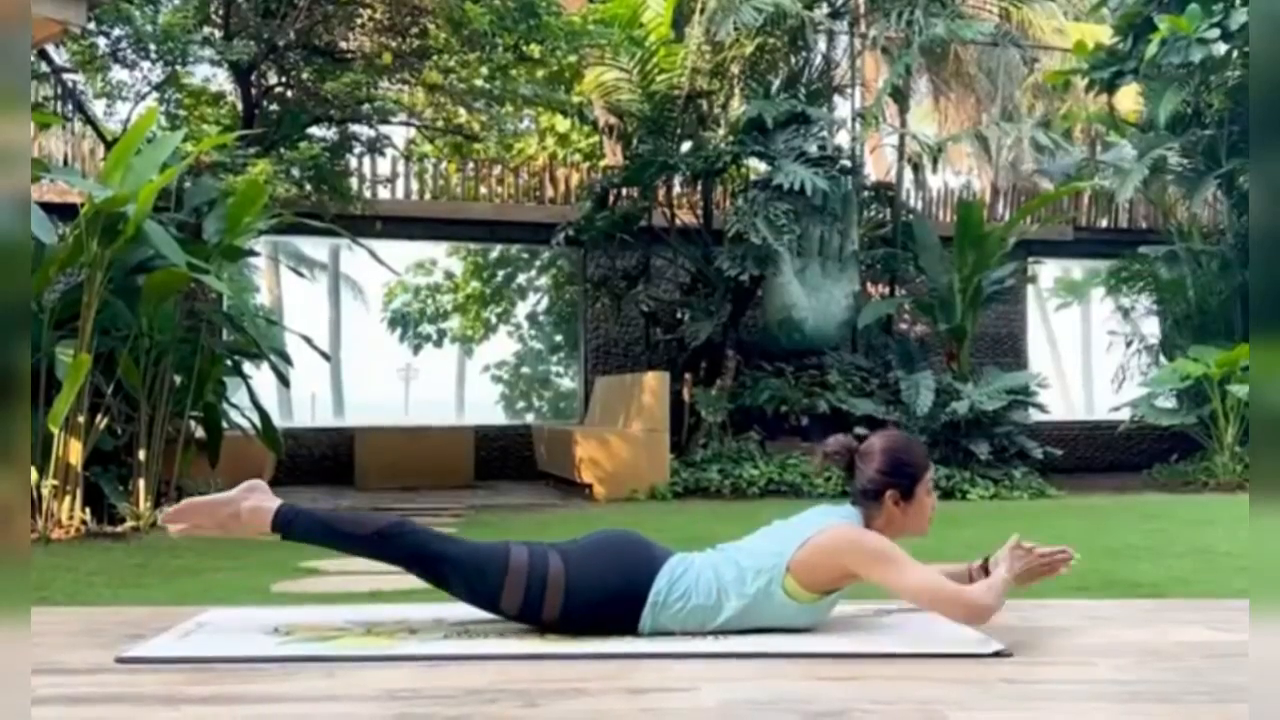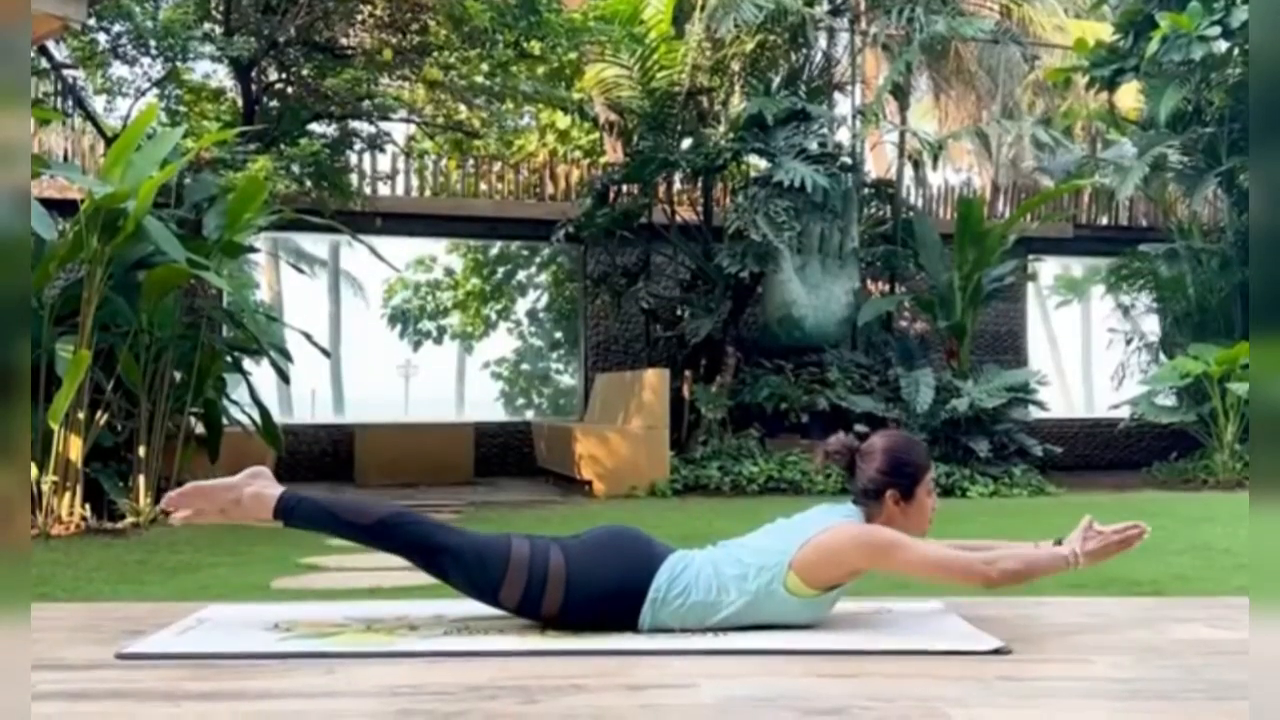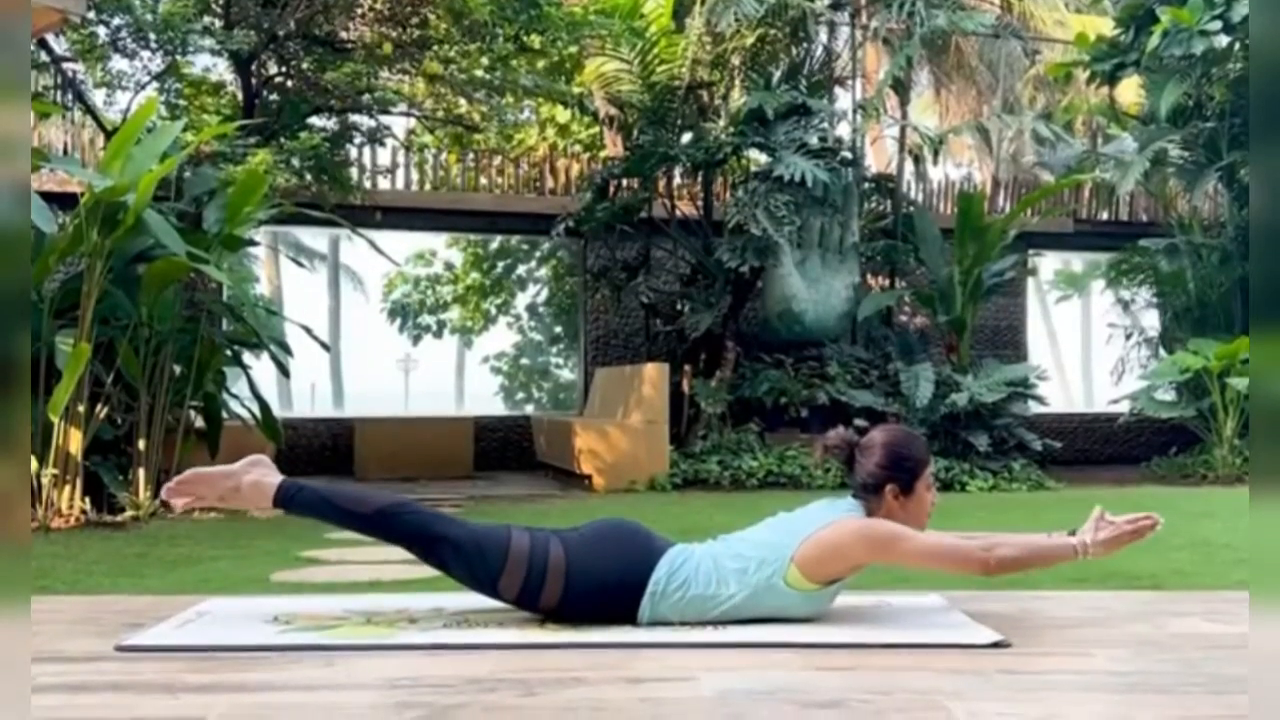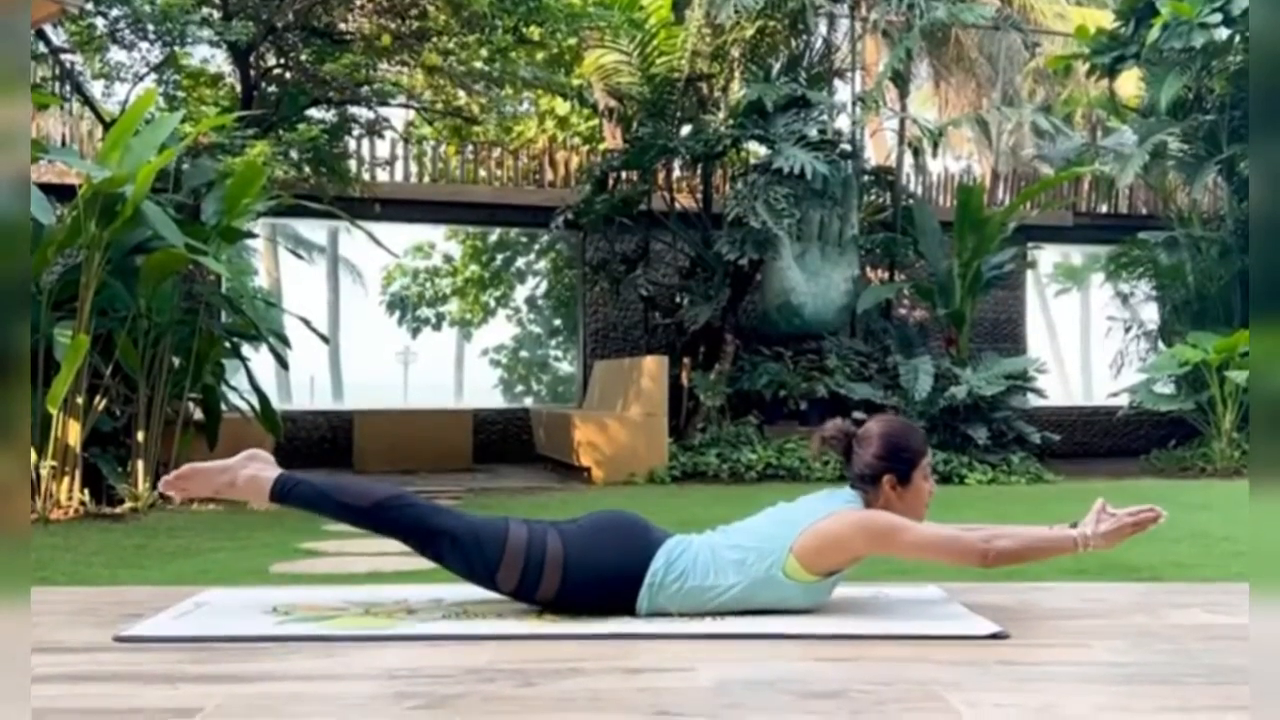
dt=0.3s
person 1, frame 1
left shoulder: (840, 520)
right shoulder: (855, 543)
left elbow: (912, 578)
right elbow: (973, 611)
left wrist: (990, 569)
right wrist: (994, 578)
left hip: (631, 570)
right hip: (624, 594)
left knee: (444, 562)
right knee: (440, 557)
left ankle: (268, 506)
right ankle: (262, 514)
person 1, frame 2
left shoulder: (842, 518)
right shoulder: (860, 539)
left elbow: (964, 557)
right elbow: (982, 571)
left wrist: (1059, 547)
right wrist: (1075, 554)
left hip: (629, 566)
right hip: (619, 589)
left knee: (449, 550)
right knee: (439, 549)
left ankle: (269, 497)
right ankle: (267, 500)
person 1, frame 3
left shoulder: (845, 514)
right shoulder: (861, 535)
left elbow: (968, 550)
right elbow: (985, 557)
left wrist: (1072, 539)
right wrist: (1085, 544)
left hip: (626, 559)
right hip: (618, 583)
left knee: (446, 542)
right knee: (441, 541)
left ankle: (270, 484)
right ankle: (267, 489)
person 1, frame 4
left shoulder: (842, 505)
right shoulder: (858, 528)
left elbow: (971, 540)
right elbow: (985, 548)
left wrist: (1073, 531)
right wrist: (1086, 537)
left hip: (625, 551)
right hip: (614, 573)
left knee: (447, 533)
right knee: (434, 532)
left ankle: (270, 478)
right ankle: (264, 483)
